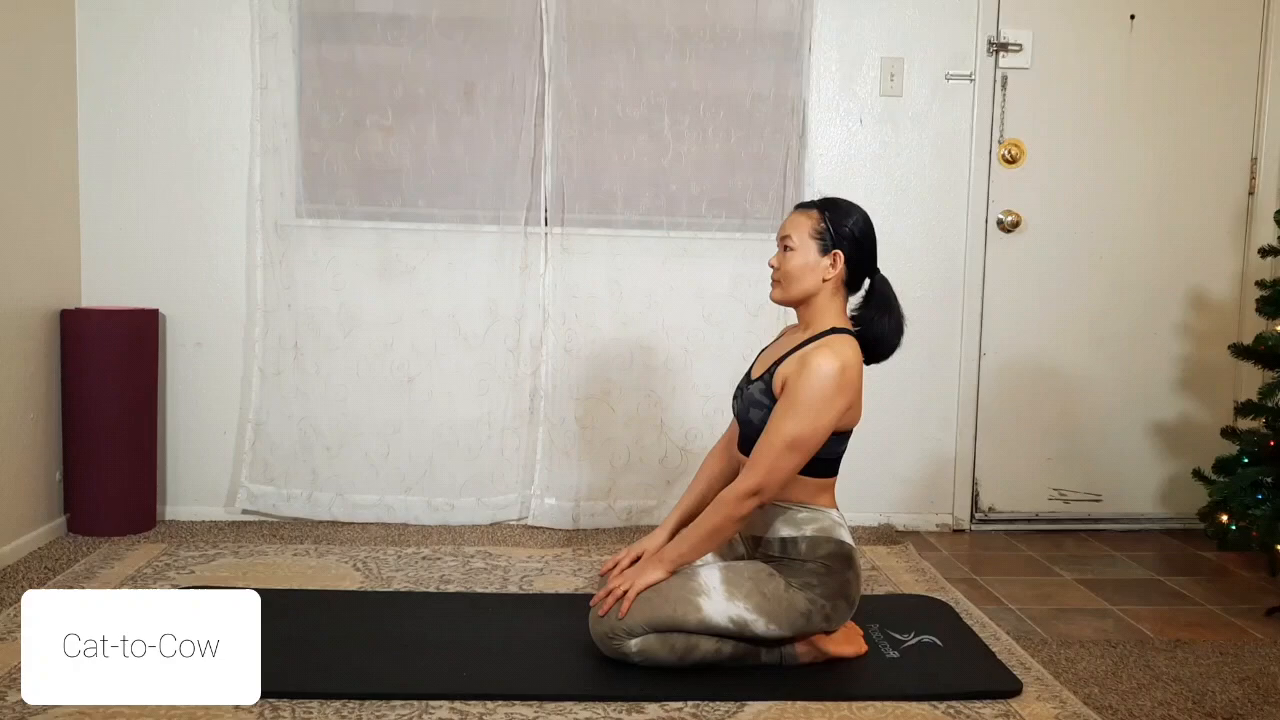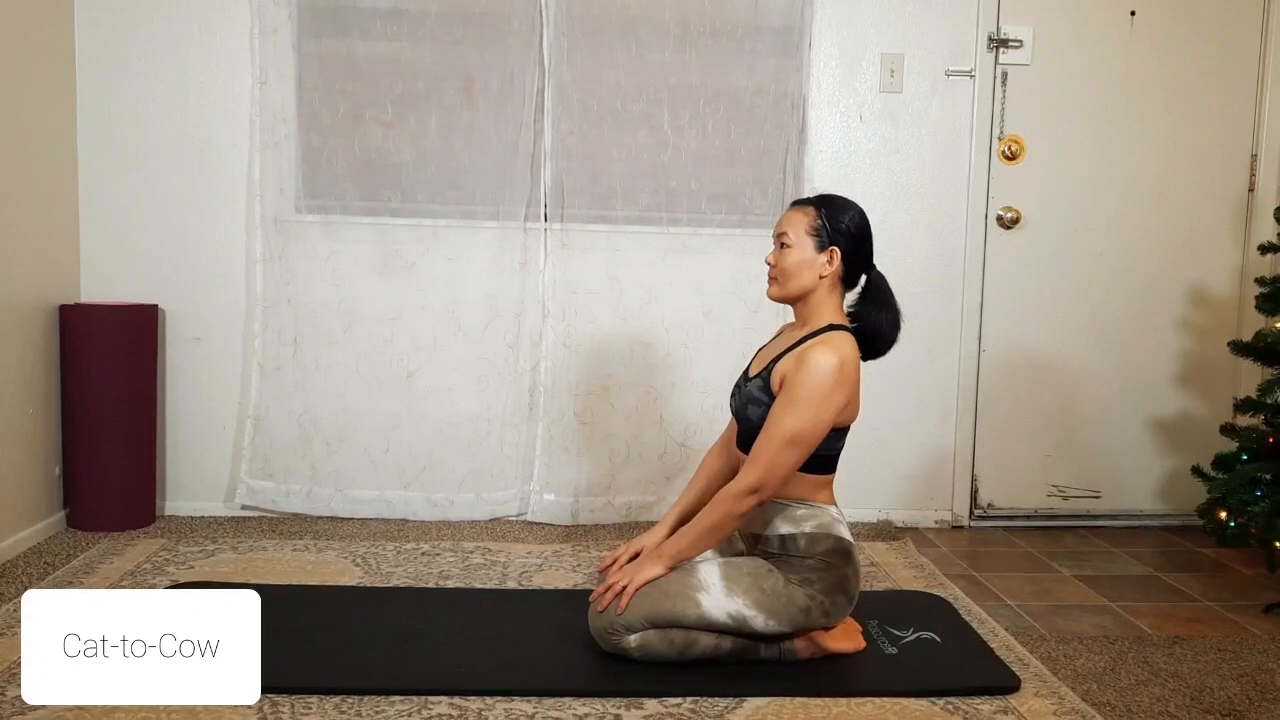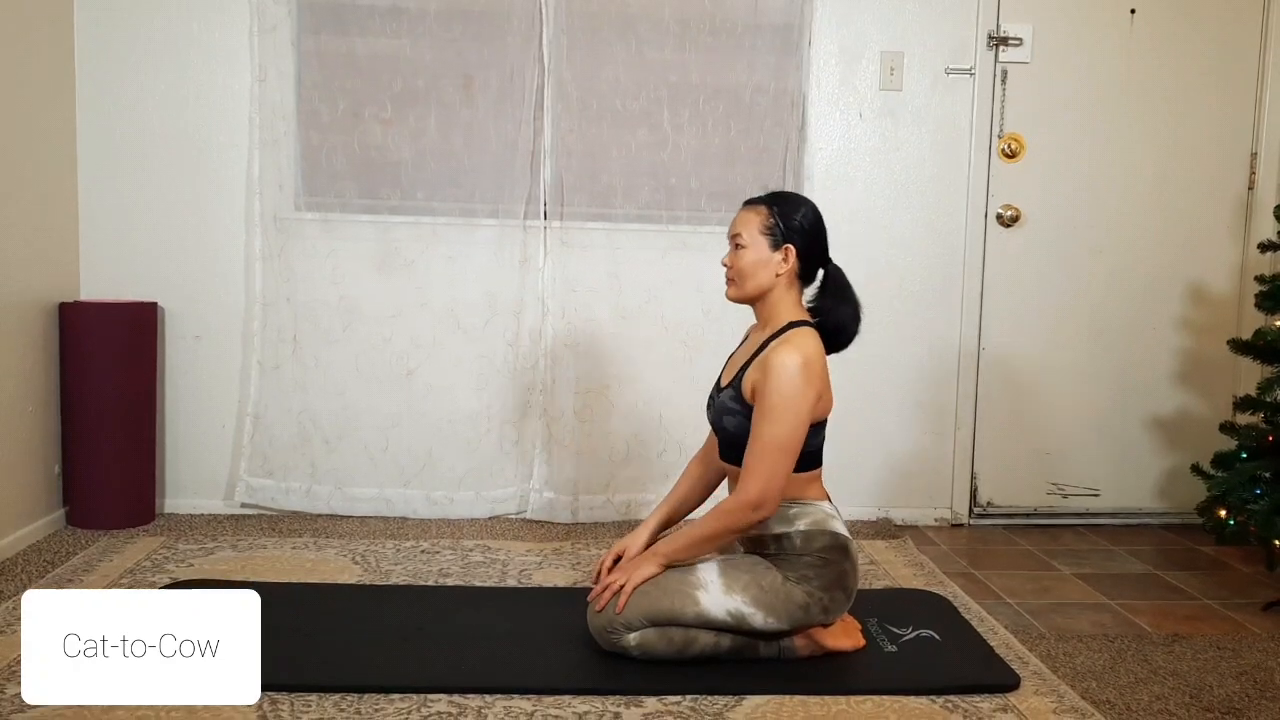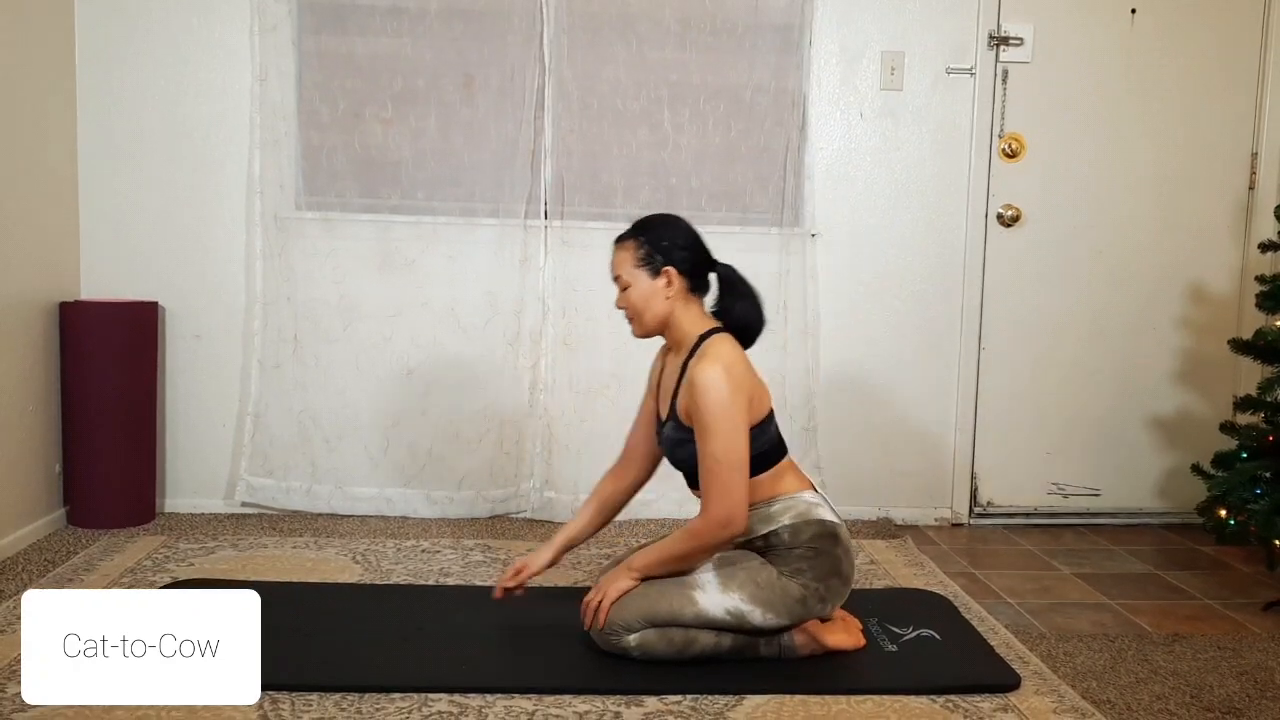
dt=0.5s
person 1, frame 1
left shoulder: (829, 362)
right shoulder: (793, 340)
left elbow: (753, 488)
right elbow: (730, 449)
left wrist: (664, 562)
right wrist: (663, 533)
left hip: (806, 568)
right hip: (759, 541)
left knee: (616, 624)
right knee: (616, 589)
left ankle: (804, 643)
right ankle: (798, 629)
person 1, frame 2
left shoulder: (827, 359)
right shoulder: (792, 338)
left elbow: (752, 486)
right elbow: (730, 448)
left wrist: (662, 558)
right wrist: (663, 530)
left hip: (804, 565)
right hip: (759, 537)
left knee: (614, 617)
right knee: (615, 586)
left ankle: (803, 638)
right ankle: (793, 625)
person 1, frame 3
left shoulder: (791, 358)
right shoulder: (760, 338)
left elbow: (755, 501)
right elbow: (715, 456)
left wrist: (656, 557)
right wrist: (648, 530)
left hip: (803, 564)
right hip: (761, 542)
left knee: (613, 617)
right knee: (614, 586)
left ankle: (799, 637)
right ankle: (794, 622)
person 1, frame 4
left shoulder: (713, 371)
right shoulder: (672, 359)
left elbow: (722, 521)
right elbow: (628, 471)
left wrist: (631, 570)
right wrist: (551, 551)
left hip: (800, 558)
right hip: (758, 543)
left knee: (615, 622)
right knee: (616, 590)
left ankle: (794, 635)
right ankle: (784, 613)
